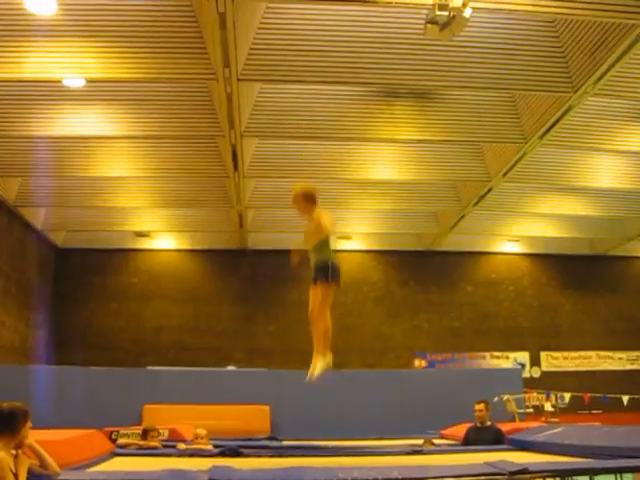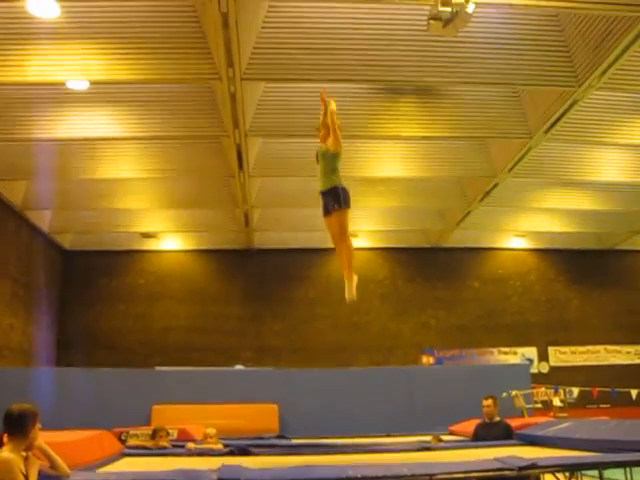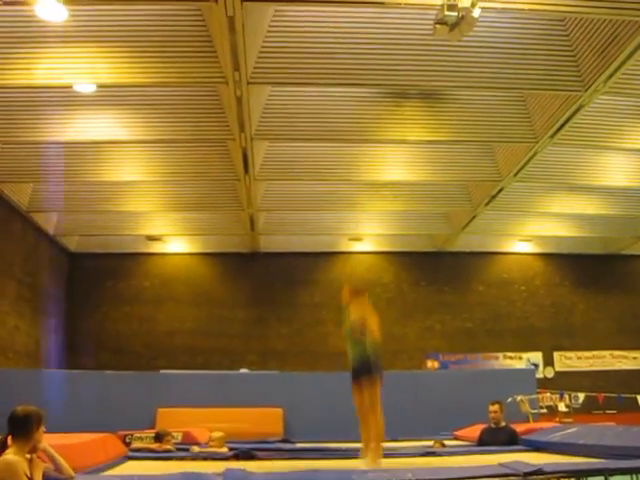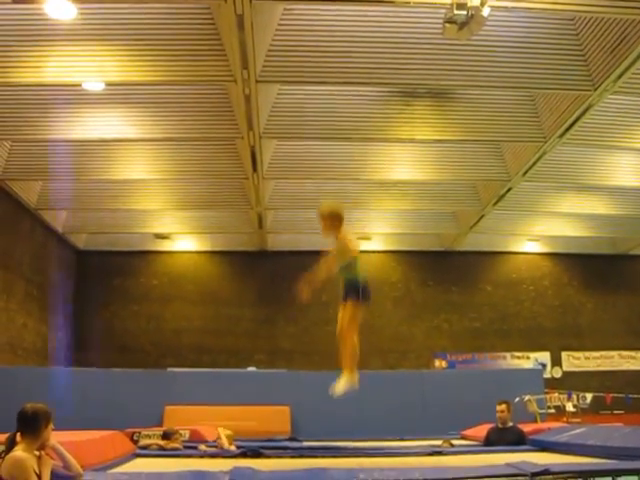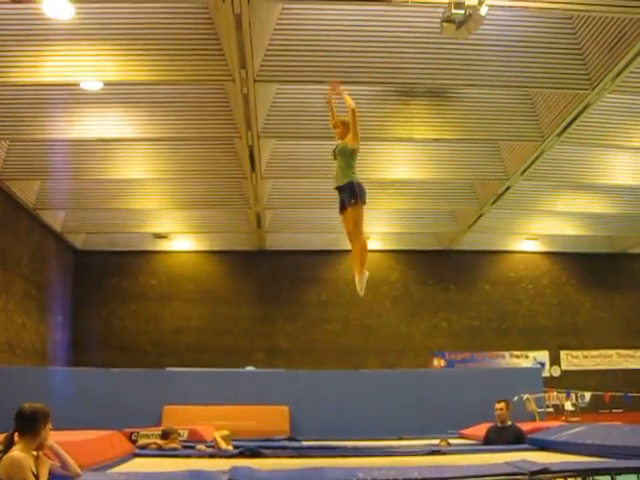
dt=1s
person 1, frame 1
left shoulder: (319, 216)
right shoulder: (311, 220)
left elbow: (329, 228)
left wrist: (315, 238)
right wrist: (301, 252)
left hip: (327, 267)
right hip: (318, 270)
left knee: (321, 313)
right knee: (313, 315)
left ankle: (324, 356)
right ankle: (319, 357)
person 1, frame 2
left shoulder: (334, 143)
right shoulder: (323, 147)
left elbow: (333, 118)
right elbow: (324, 122)
left wrist: (330, 105)
right wrist: (324, 105)
left hip: (336, 191)
right hip: (327, 194)
left knee: (343, 237)
right knee: (337, 240)
left ankle: (349, 277)
right ankle: (348, 277)
person 1, frame 3
left shoulder: (364, 310)
right shoulder: (351, 312)
left elbow: (374, 331)
left hip: (369, 363)
right hip: (357, 366)
left knee: (373, 410)
right knee: (362, 412)
left ankle: (375, 453)
right ankle: (367, 454)
person 1, frame 4
left shoulder: (345, 238)
right shoulder: (338, 242)
left elbow: (353, 251)
right elbow: (328, 265)
right wrist: (310, 283)
left hip: (356, 288)
right hip: (350, 288)
left knee: (349, 331)
right knee: (342, 332)
left ankle: (350, 374)
right ankle: (348, 375)
person 1, frame 5
left shoulder: (352, 140)
right shoulder: (340, 144)
left elbow: (353, 110)
right elbow: (334, 121)
left wrist: (342, 93)
right wrist: (330, 102)
left hip: (352, 187)
right hip: (343, 191)
left knee: (357, 232)
right knee: (352, 236)
left ankle: (361, 271)
right ankle: (359, 272)
